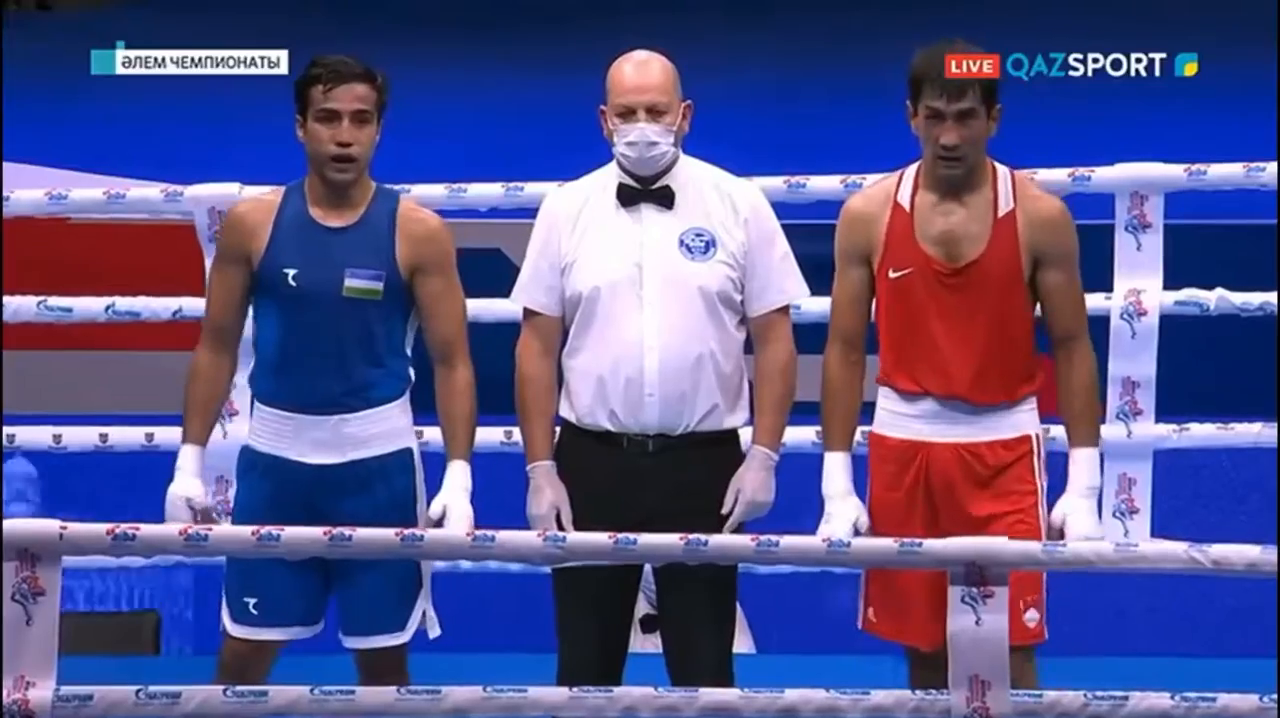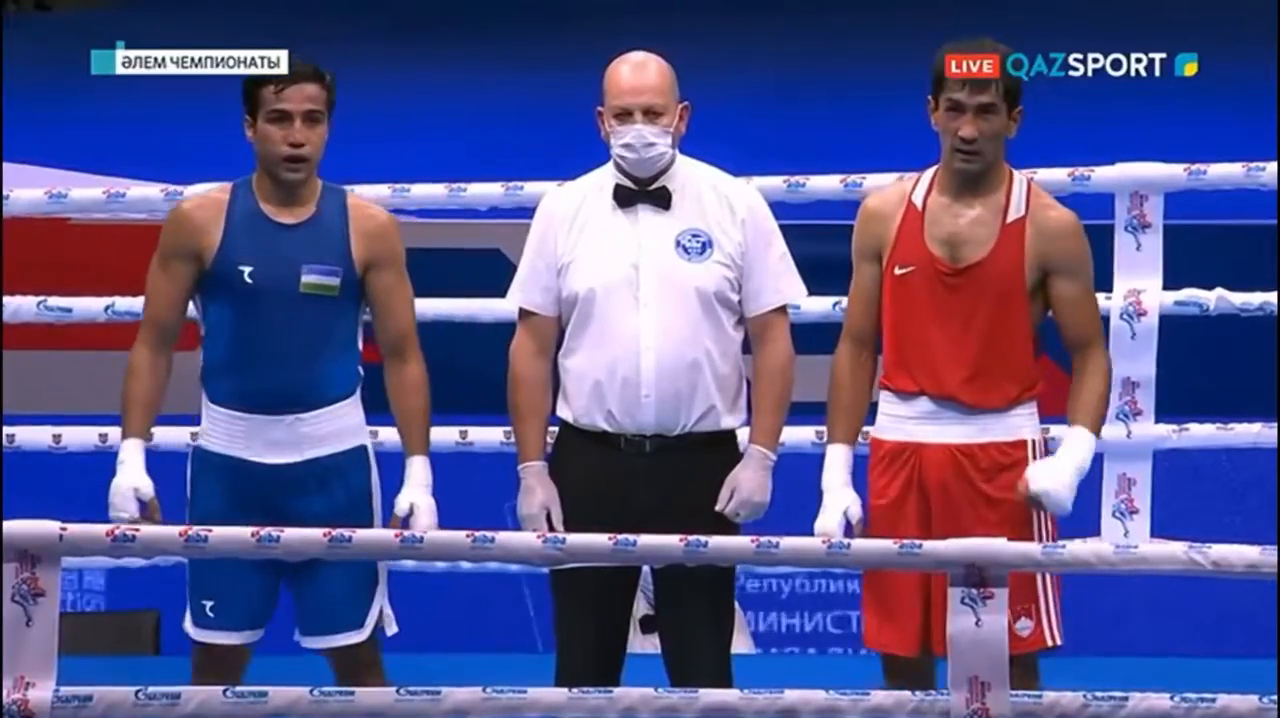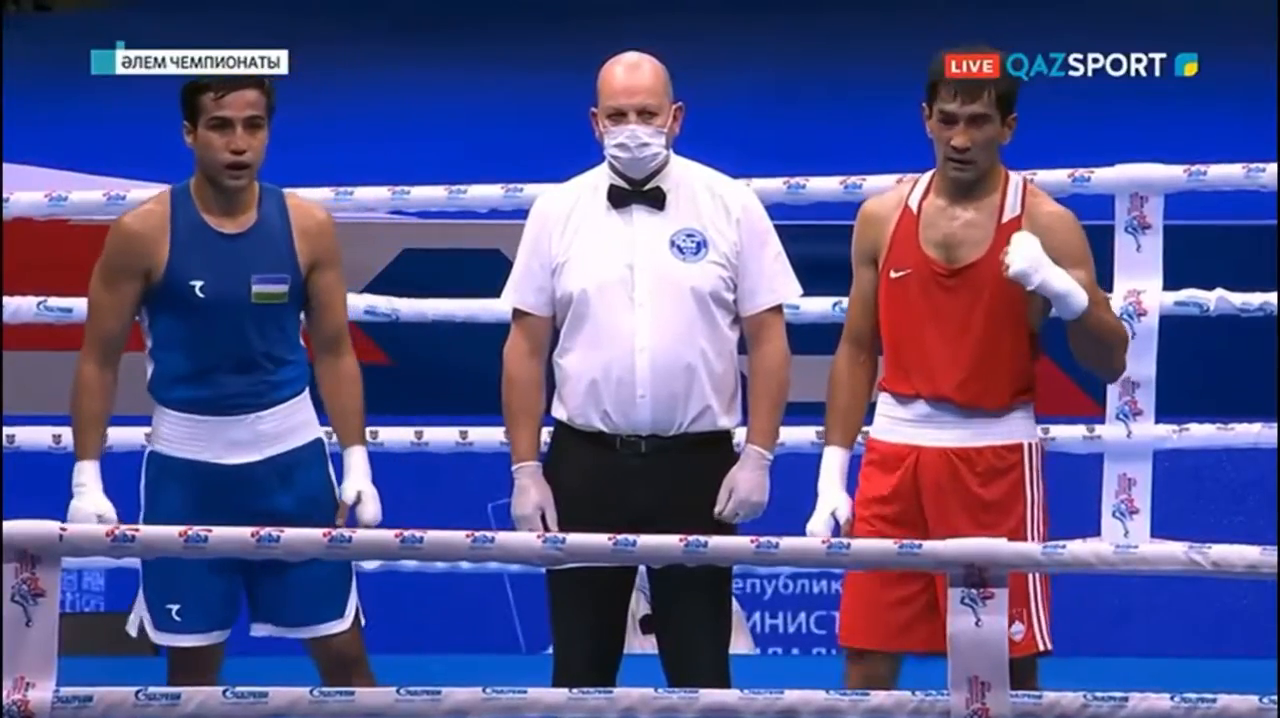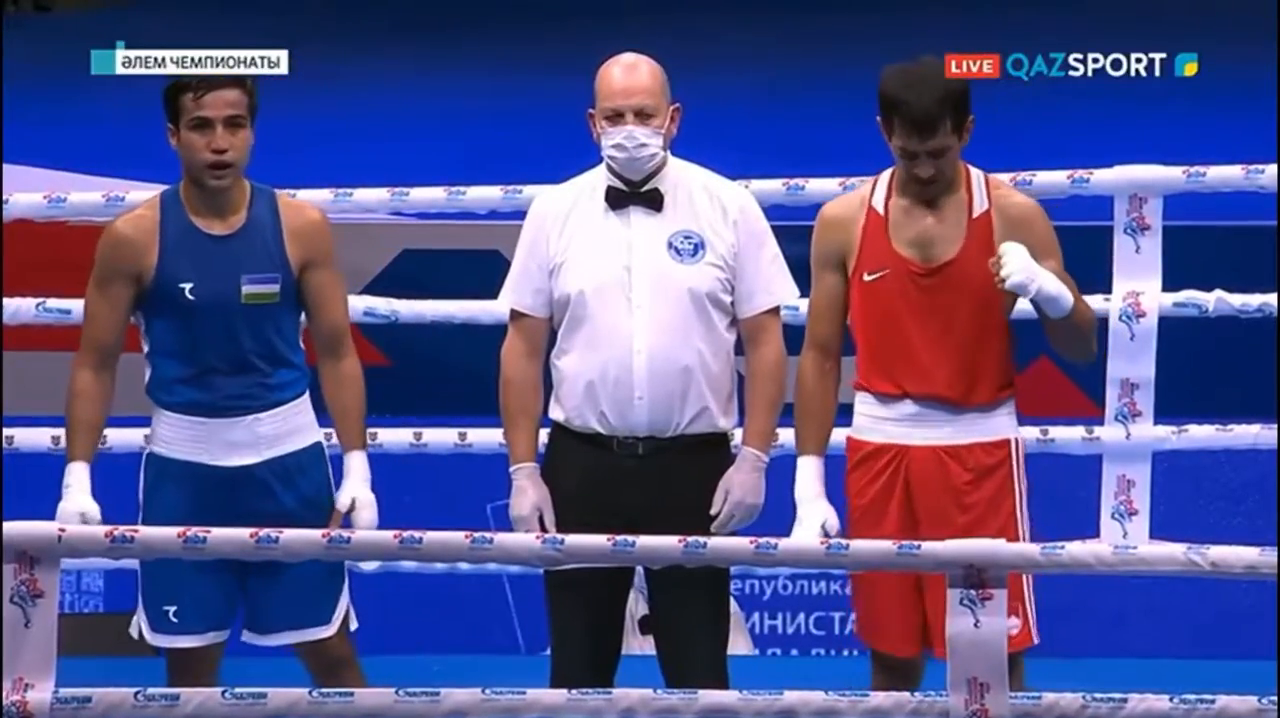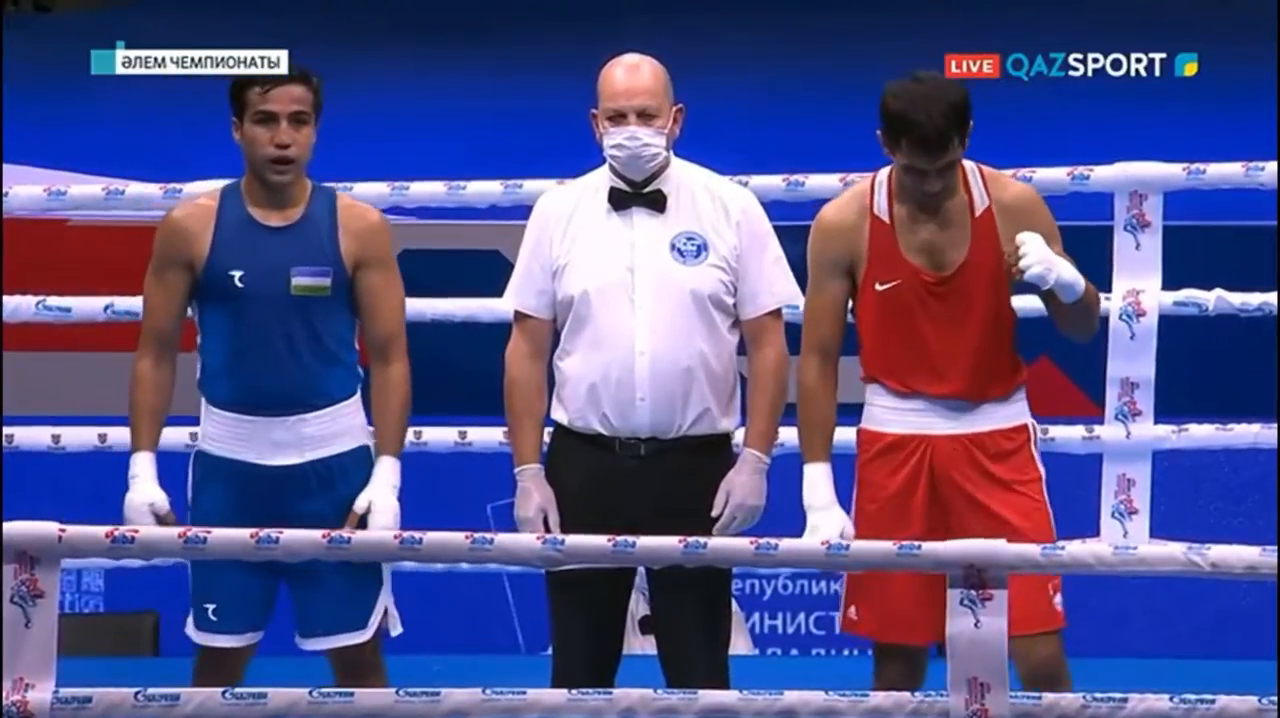
dt=0.4s
person 1, frame 1
left shoulder: (1041, 216)
right shoulder: (866, 214)
left elbow: (1073, 350)
right elbow: (845, 350)
left wrist: (1084, 483)
right wrist: (836, 482)
left hip: (1002, 449)
right hip: (904, 447)
left knee: (1009, 656)
right knee: (923, 650)
person 1, frame 2
left shoulder: (1052, 226)
right shoulder: (883, 212)
left elbow: (1090, 355)
right elbow: (856, 346)
left wrist: (1073, 456)
right wrist: (836, 474)
left hip: (1002, 454)
right hip: (899, 449)
left knee: (1011, 661)
right knee: (901, 659)
person 1, frame 3
left shoulder: (1047, 224)
right shoulder: (879, 217)
left elbow: (1110, 362)
right elbow: (856, 351)
left wrist: (1059, 287)
right wrist: (831, 477)
left hip: (996, 457)
right hip: (894, 453)
left knee: (1009, 663)
right knee: (866, 661)
person 1, frame 4
left shoulder: (1014, 214)
right shoulder: (842, 220)
left elbow: (1082, 347)
right elbow: (820, 354)
left wrist: (1047, 290)
right wrist: (809, 486)
left hip: (979, 451)
right hip: (880, 450)
right knee: (891, 659)
person 1, frame 5
left shoulder: (1014, 205)
right shoulder: (841, 224)
left elbow: (1083, 329)
right elbow: (818, 358)
left wrist: (1064, 279)
right wrist: (818, 491)
left hip: (995, 438)
right hip: (895, 441)
left knee: (1038, 648)
right knee: (896, 652)
person 2, frame 1
left shoulder: (739, 205)
right shoulder: (565, 209)
left elbow: (774, 339)
right elbow: (537, 346)
left wrist: (763, 456)
right wrist: (540, 468)
left hip: (704, 465)
right hip: (591, 463)
left knee: (703, 664)
right knee: (586, 662)
person 2, frame 2
left shoulder: (736, 206)
right shoulder: (562, 209)
left elbow: (772, 339)
right elbow: (532, 346)
left wrist: (761, 455)
right wrist: (532, 468)
left hip: (702, 465)
right hip: (588, 464)
left knee: (702, 665)
right knee: (584, 662)
person 2, frame 3
left shoulder: (730, 205)
right shoulder: (556, 211)
left elbow: (767, 338)
right elbow: (526, 346)
left wrist: (757, 456)
right wrist: (525, 468)
left hip: (697, 464)
right hip: (584, 464)
left knee: (700, 663)
right knee: (581, 662)
person 2, frame 4
left shoulder: (728, 207)
right shoulder: (554, 211)
left elbow: (764, 341)
right elbow: (524, 348)
left wrist: (753, 458)
right wrist: (523, 470)
left hip: (694, 466)
right hip: (581, 465)
left knee: (698, 665)
right knee: (579, 662)
person 2, frame 5
left shoulder: (731, 208)
right shoulder: (557, 212)
left elbow: (766, 343)
right elbow: (527, 349)
left wrist: (755, 461)
right wrist: (527, 473)
left hip: (696, 468)
right hip: (583, 467)
left knee: (698, 665)
right knee: (579, 664)
person 3, frame 1
left shoulder: (417, 231)
right shoulder: (250, 223)
left elbow: (452, 361)
right elbow: (216, 347)
left wrist: (458, 475)
right wrist: (189, 459)
left hip: (378, 456)
right hip: (274, 457)
left knee: (383, 657)
right knee: (242, 654)
person 3, frame 2
left shoulder: (369, 227)
right shoulder: (199, 221)
left elbow: (402, 355)
right elbow: (153, 344)
left wrist: (418, 470)
right wrist: (131, 454)
left hip: (332, 454)
right hip: (228, 456)
left knee: (355, 653)
right knee: (217, 655)
person 3, frame 3
left shoulder: (309, 226)
right shoulder: (141, 232)
left elbow: (334, 350)
right elbow: (99, 359)
left wrist: (356, 460)
right wrist: (87, 476)
left hip: (289, 453)
right hip: (186, 460)
left knee: (341, 648)
right knee: (190, 658)
person 3, frame 4
left shoulder: (303, 227)
right shoulder: (132, 237)
left elbow: (336, 353)
right elbow: (95, 364)
left wrist: (357, 465)
right wrist: (78, 476)
left hip: (287, 454)
right hip: (184, 462)
left knee: (330, 651)
right knee: (189, 660)
person 3, frame 5
left shoulder: (361, 228)
right shoulder: (189, 227)
left elbow: (390, 359)
right elbow: (155, 354)
left wrist: (386, 472)
right wrist: (142, 465)
left hip: (332, 458)
right hip: (229, 462)
left knee: (358, 657)
right knee: (218, 659)
